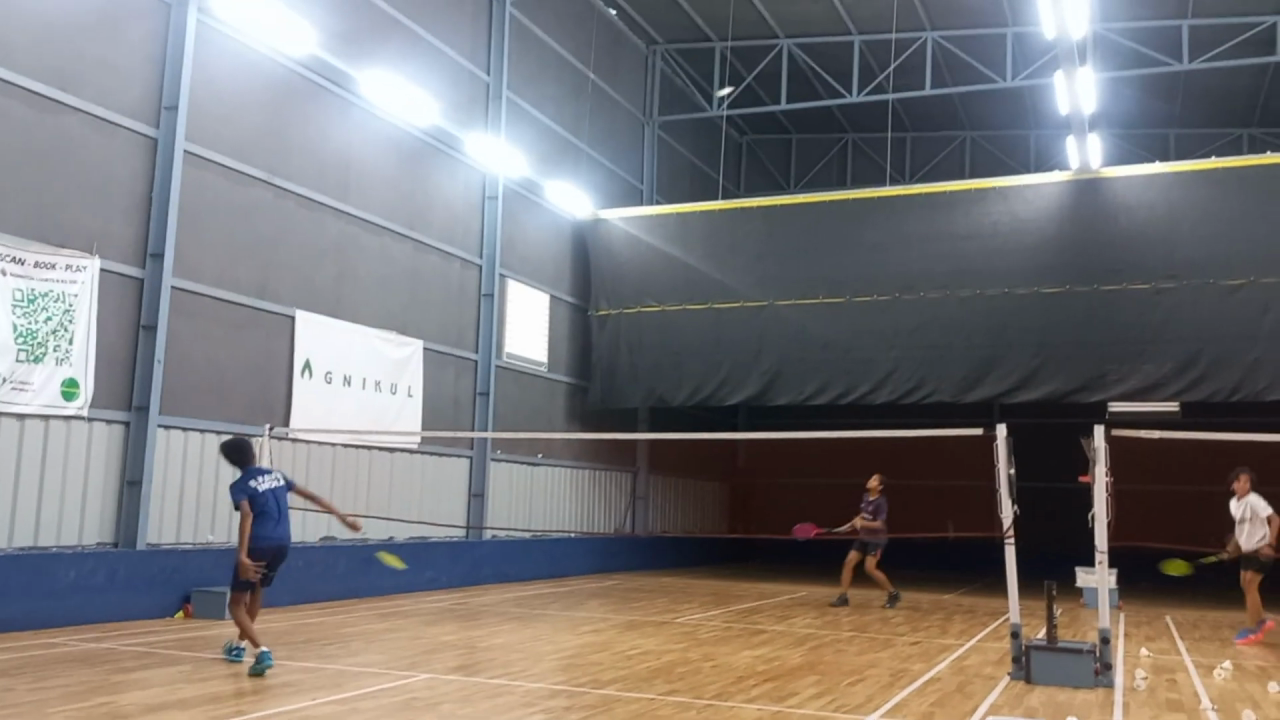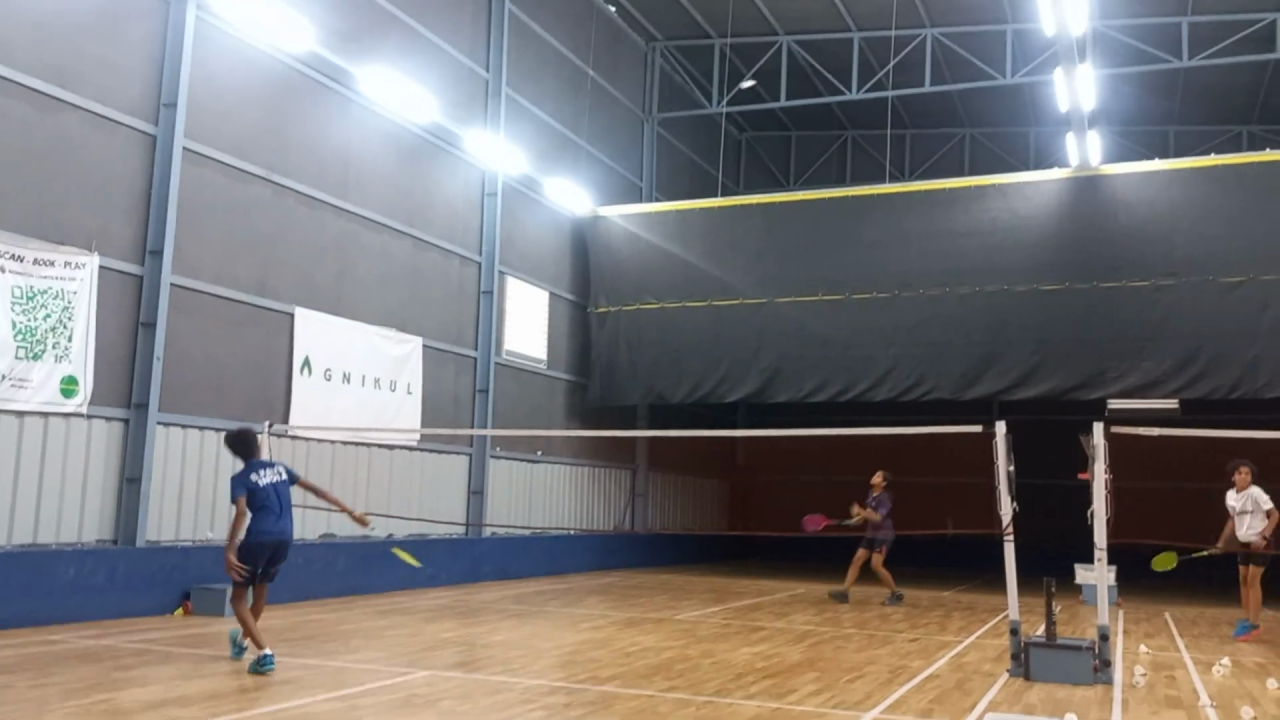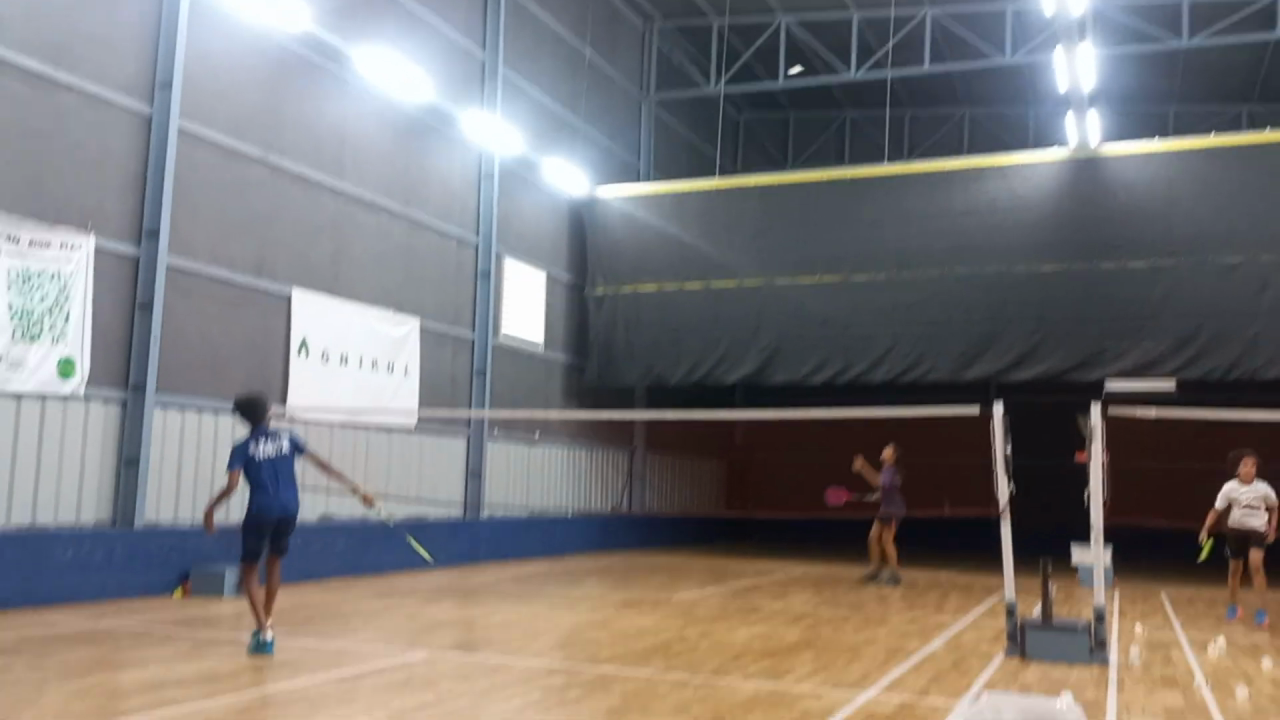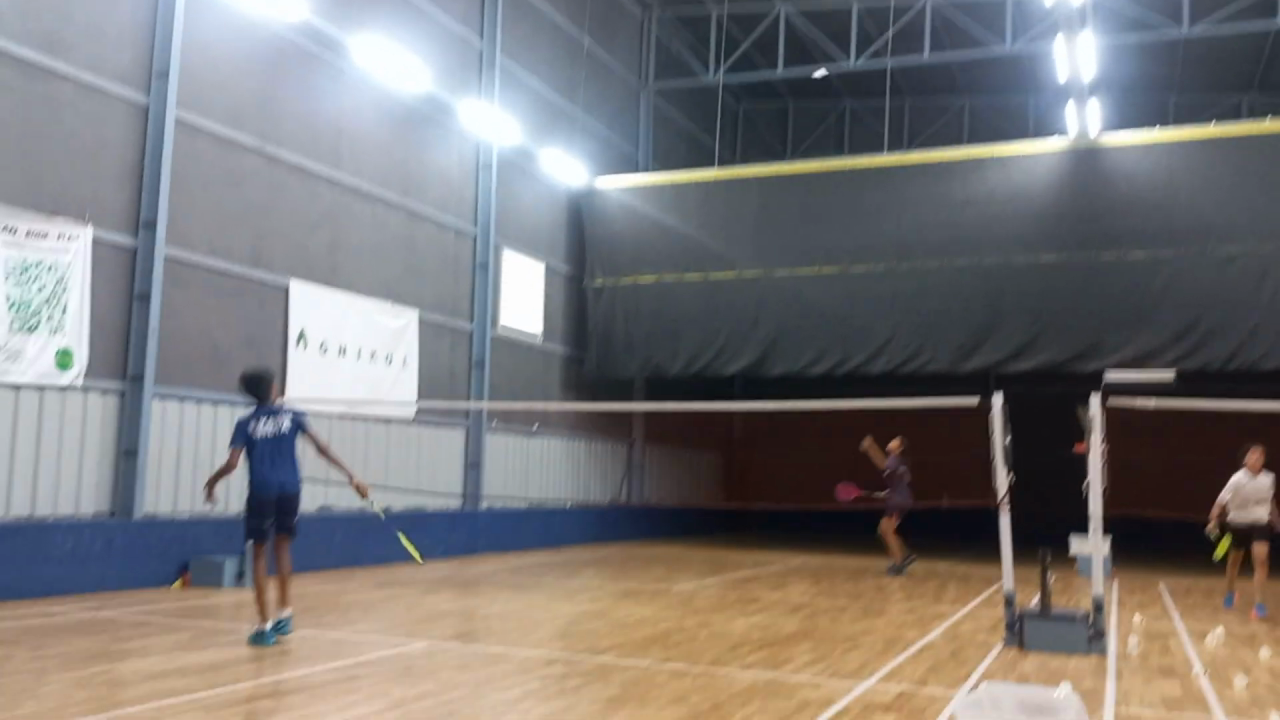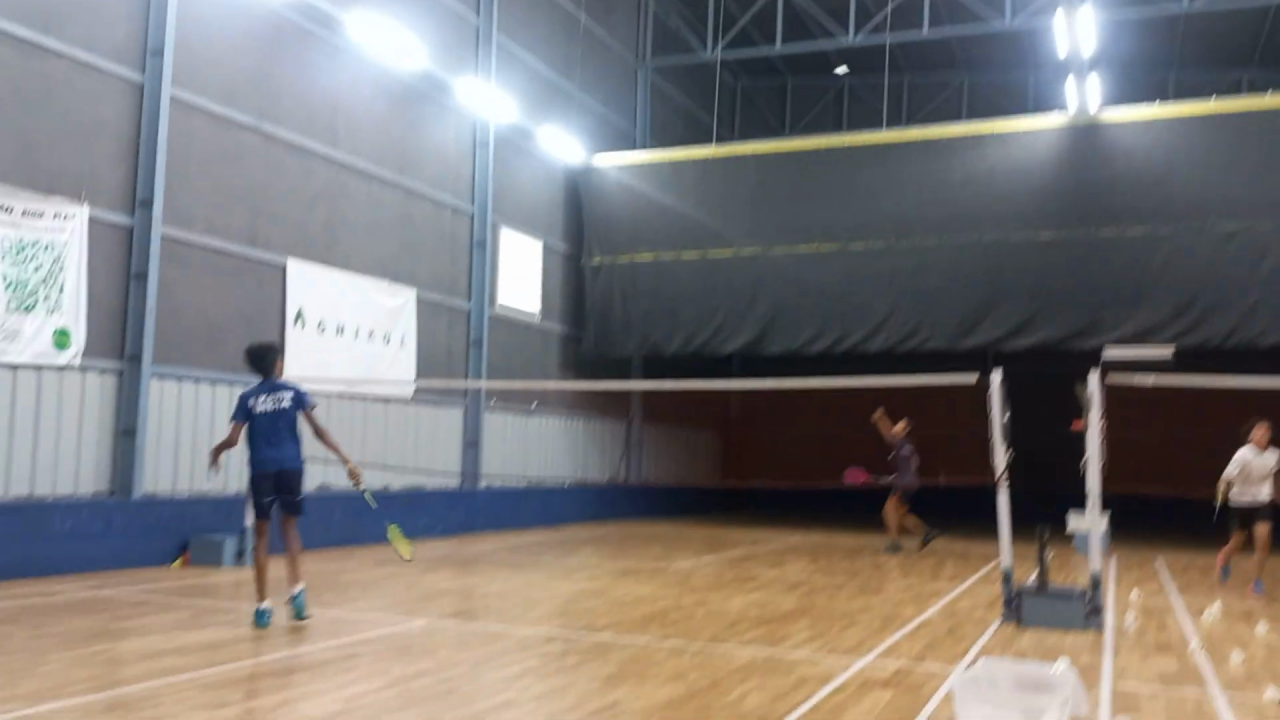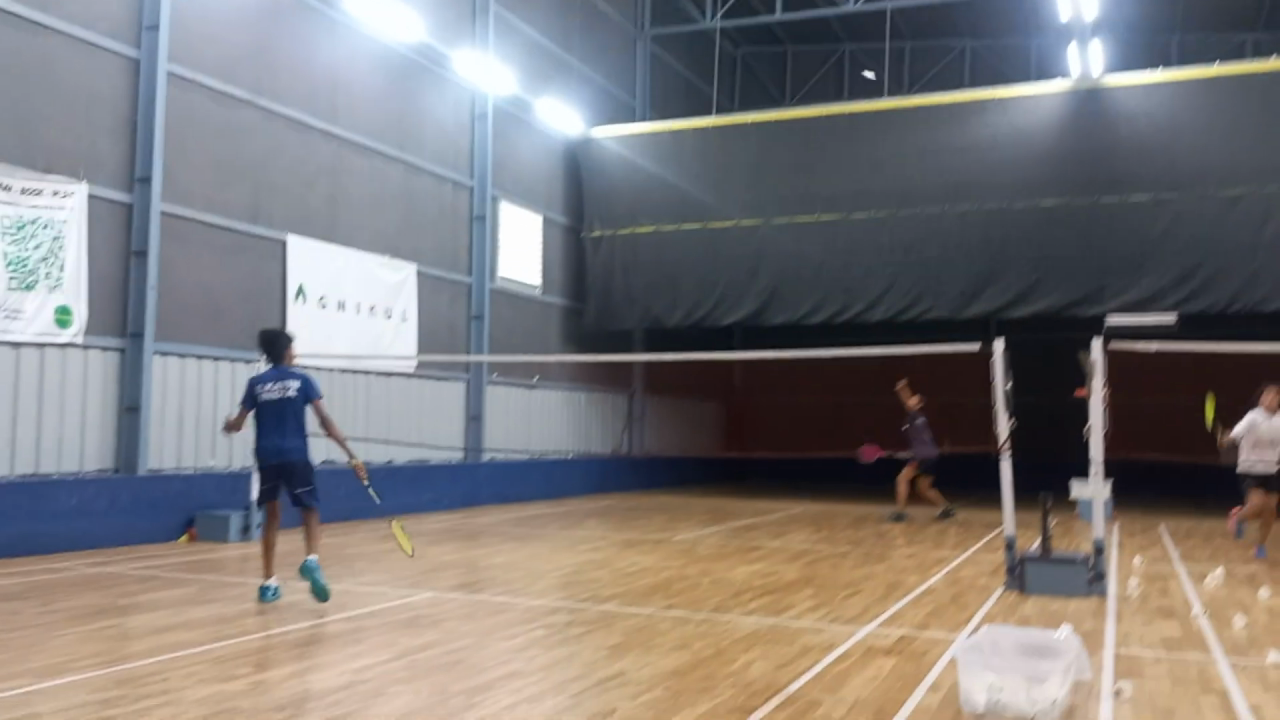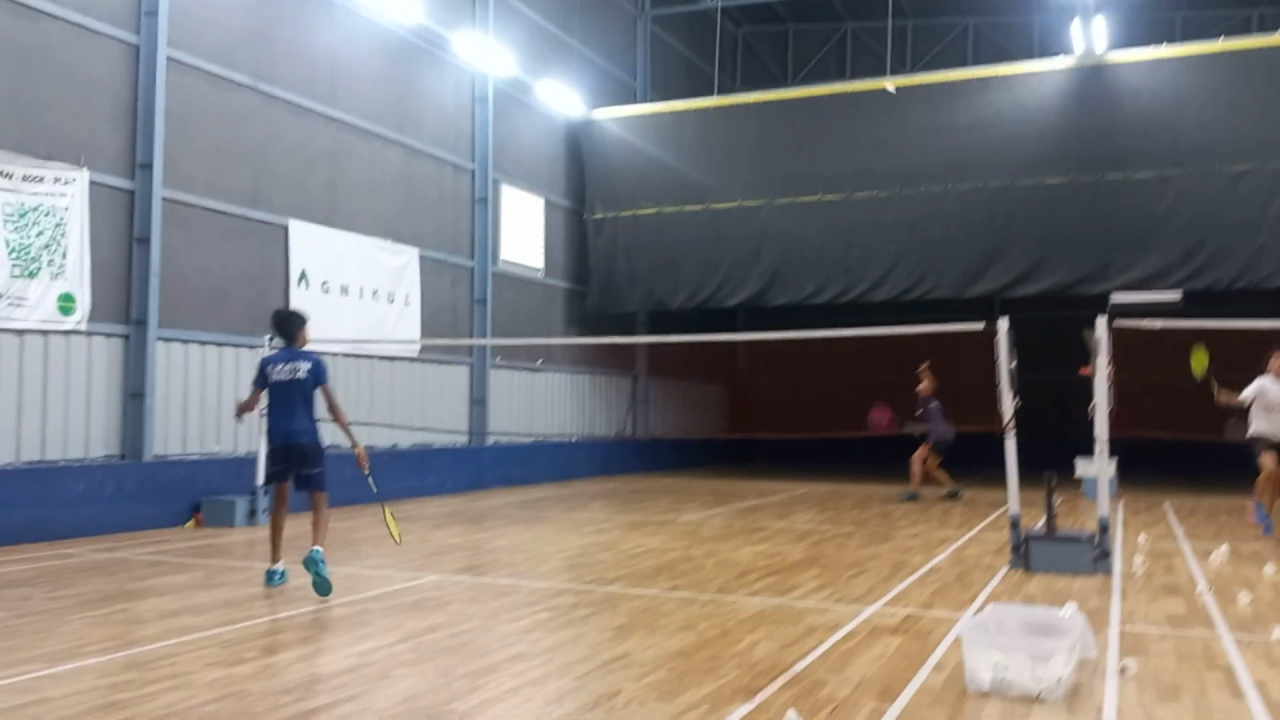
dt=0.1s
person 1, frame 1
left shoulder: (240, 486)
right shoulder: (276, 475)
left elbow: (247, 515)
right elbow: (310, 496)
left wrist: (242, 555)
right wrist: (342, 517)
left hip: (259, 545)
right hip: (282, 543)
left knee: (236, 603)
right knee: (256, 590)
left ankle: (262, 651)
right ankle: (239, 645)
person 1, frame 2
left shoulder: (241, 479)
right shoulder: (281, 469)
left elbow: (242, 513)
right elbow: (316, 490)
left wrist: (230, 551)
right wrist: (350, 511)
left hip: (259, 539)
right hip: (284, 538)
left knee: (239, 598)
right knee: (260, 588)
left ankle: (265, 653)
right ankle: (244, 640)
person 1, frame 3
left shoulder: (242, 449)
right shoulder: (286, 438)
left elbow: (231, 486)
right elbow: (320, 464)
left wrist: (210, 509)
right wrist: (355, 488)
left hip: (261, 513)
right hip: (288, 511)
left knee: (250, 573)
right knee: (274, 564)
left ankle: (265, 634)
right ankle: (266, 622)
person 1, frame 4
left shoulder: (246, 424)
right shoulder: (291, 415)
left elbow: (231, 464)
right elbow: (321, 448)
left wrist: (212, 481)
right wrist: (351, 476)
left hip: (261, 493)
right hip: (289, 489)
left knee: (259, 555)
right knee: (282, 547)
left ankle: (265, 625)
right ankle: (284, 615)
person 1, frame 5
left shoulder: (247, 398)
right shoulder: (294, 393)
left elbow: (232, 440)
right elbow: (318, 430)
left wrist: (215, 451)
right wrist: (346, 461)
left hip: (262, 469)
right hip: (290, 467)
left knee: (262, 534)
right knee: (290, 527)
left ankle: (263, 606)
right ankle: (296, 589)
person 1, frame 6
left shoulder: (256, 383)
right shoulder: (302, 380)
left elbow: (238, 424)
right elbow: (325, 421)
left wrist: (228, 426)
right wrist: (350, 454)
left hip: (268, 458)
right hip: (296, 457)
left knee: (272, 518)
right knee: (311, 519)
left ankle: (269, 583)
right ankle: (311, 560)
person 1, frame 7
left shoulder: (268, 364)
right shoulder: (313, 362)
left elbow: (250, 405)
right elbow: (332, 406)
left wrist: (239, 408)
right wrist: (354, 442)
left hip: (278, 439)
right hip: (306, 439)
left knee: (281, 500)
right knee: (320, 503)
left ankle: (276, 567)
right ankle: (316, 552)
